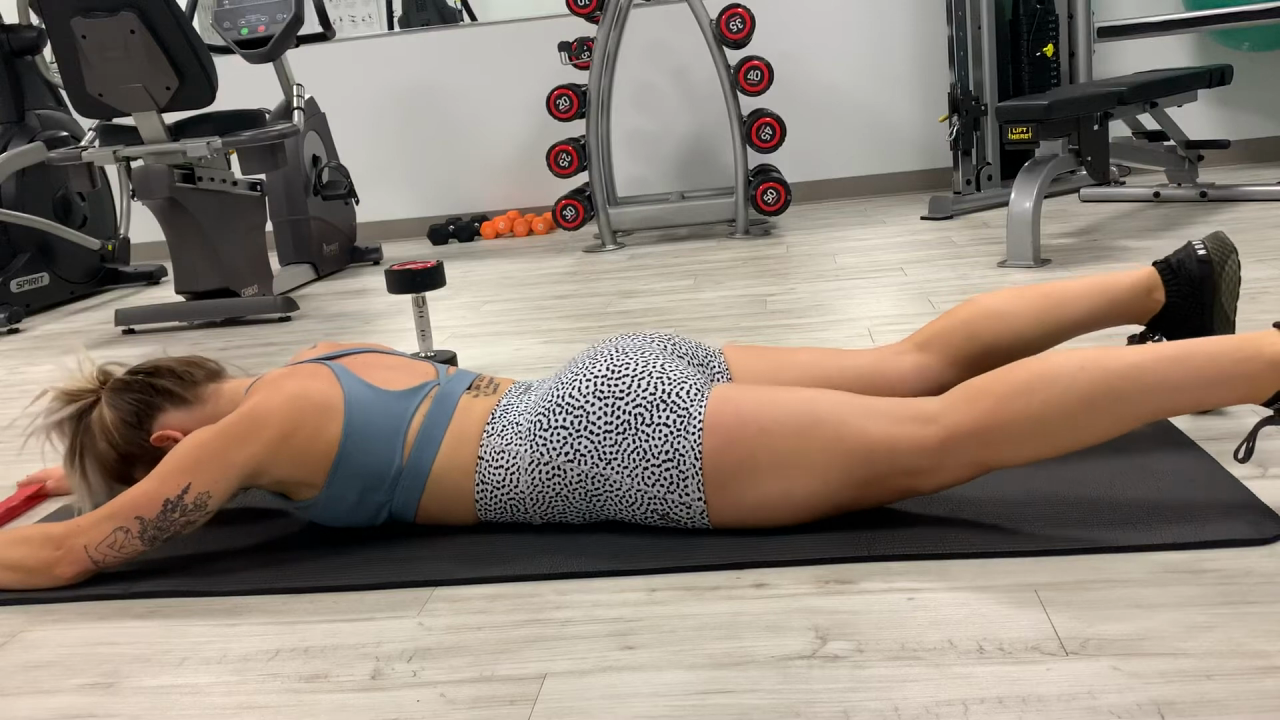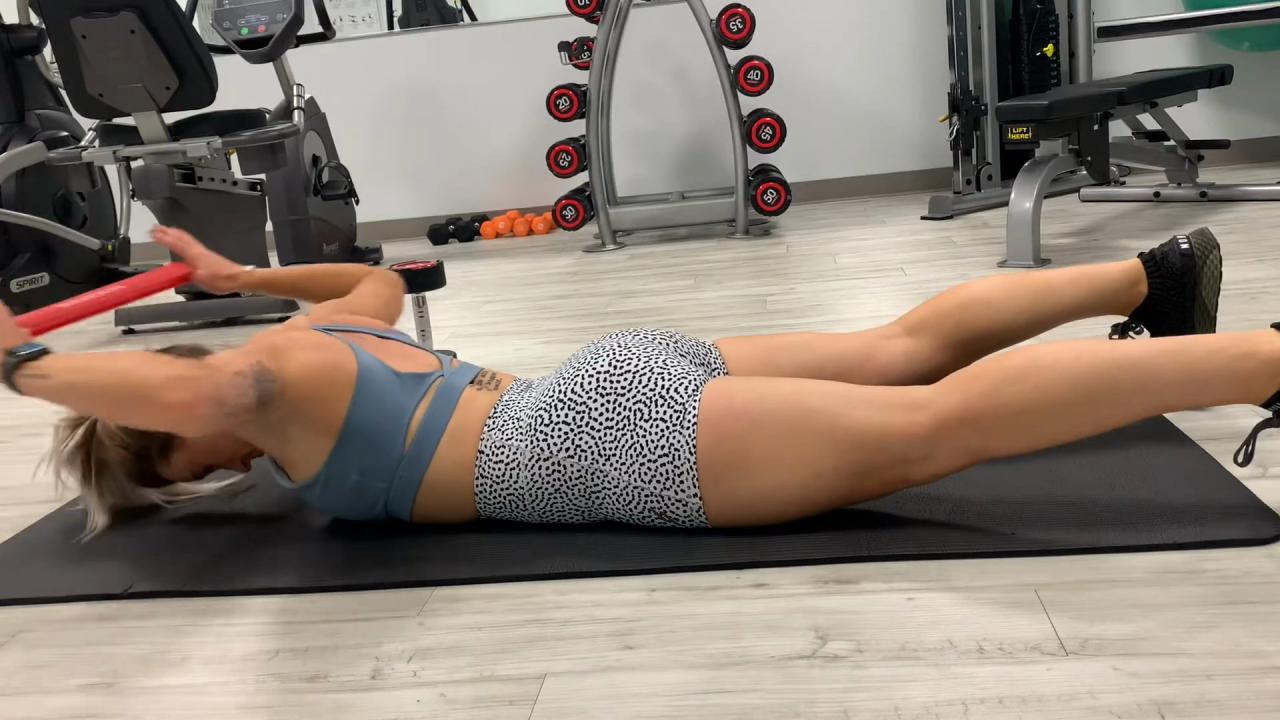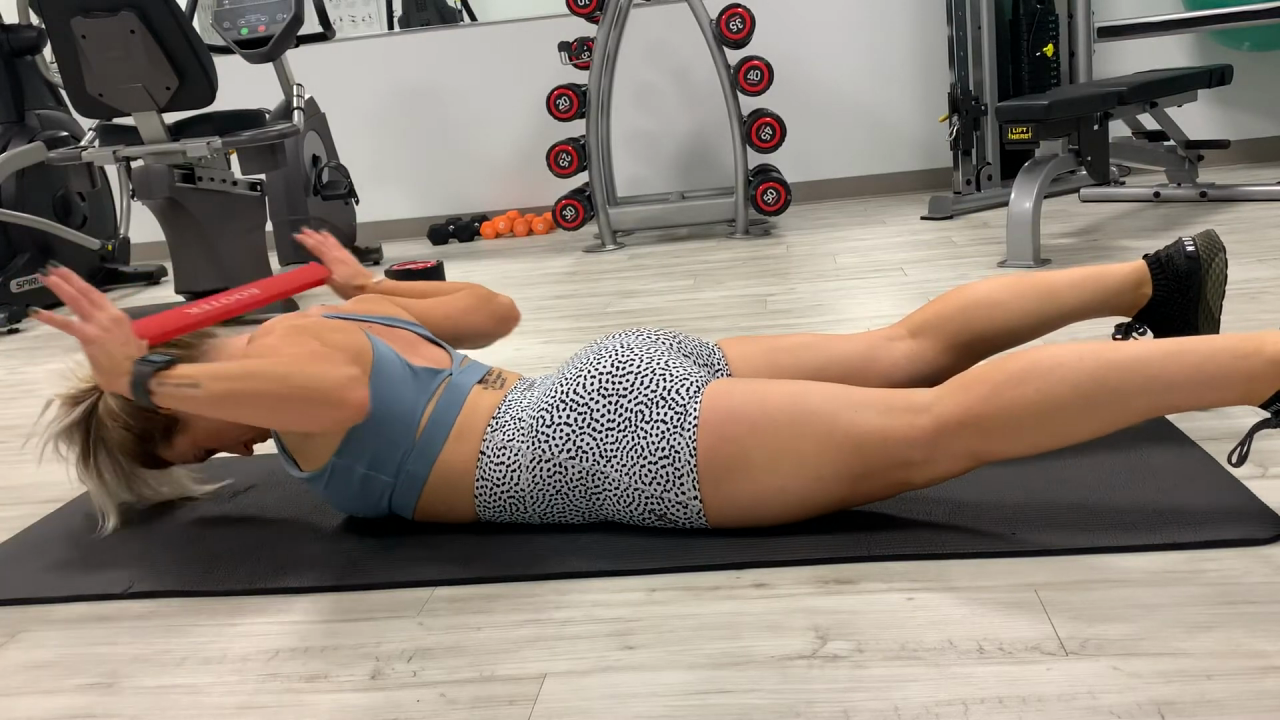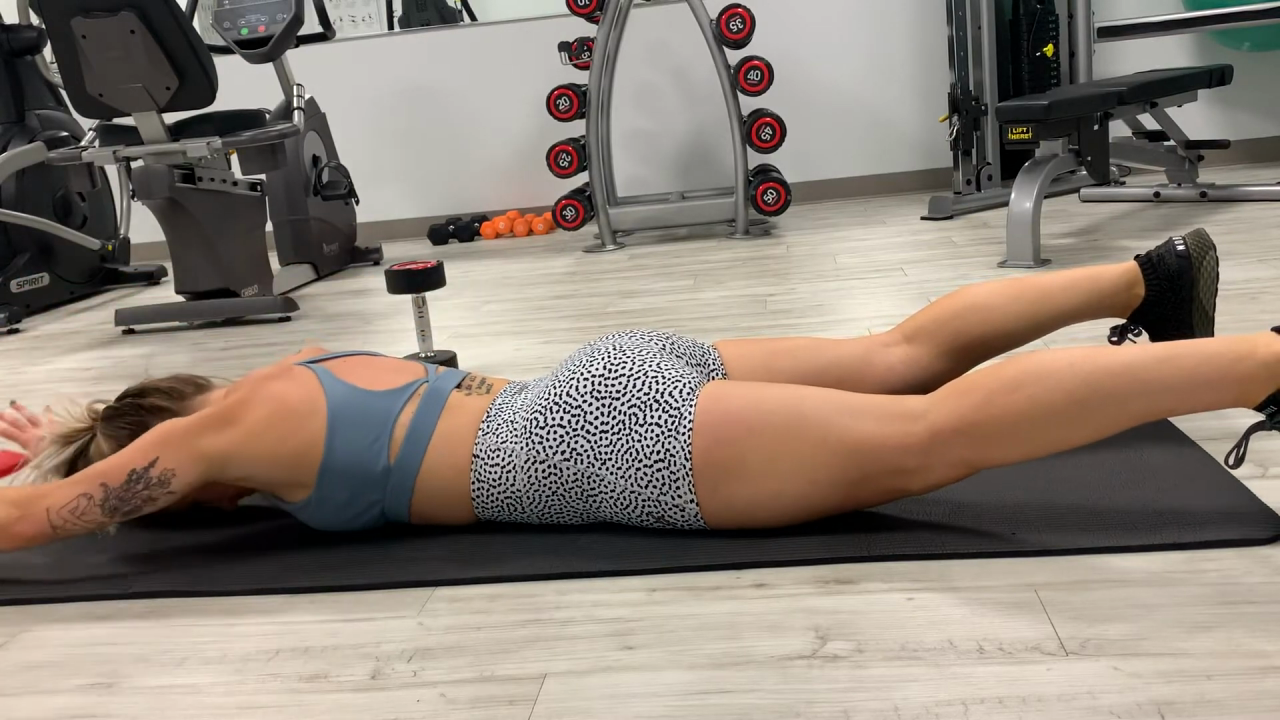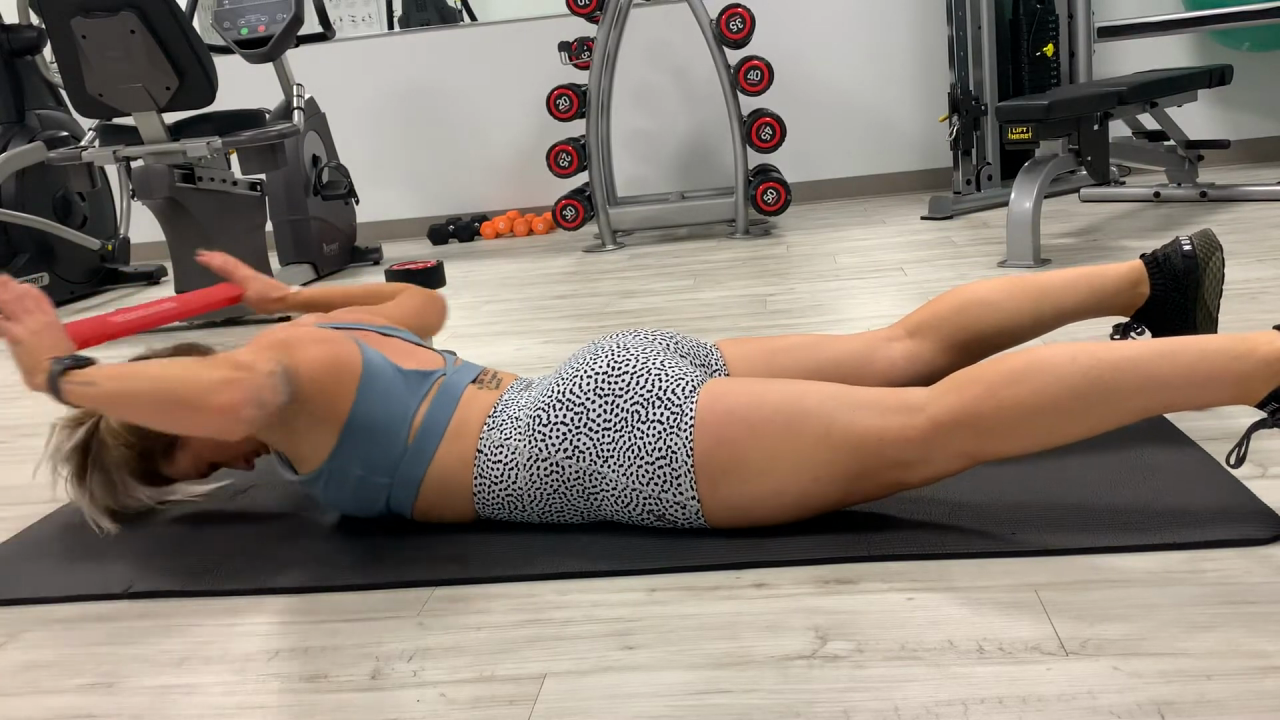
dt=1s
person 1, frame 1
left shoulder: (251, 432)
right shoulder: (315, 363)
right wrist: (103, 456)
left hip: (617, 449)
right hip: (626, 382)
left knee: (950, 435)
right knee: (921, 365)
right ankle: (1169, 285)
person 1, frame 2
left shoulder: (273, 373)
right shoulder: (324, 334)
left elbow: (155, 389)
right elbow: (380, 279)
right wrist: (241, 275)
left hip: (615, 443)
right hip: (625, 379)
left knee: (937, 427)
right knee: (906, 349)
right ankle: (1151, 276)
person 1, frame 3
left shoulder: (272, 354)
right shoulder: (328, 315)
left elbow: (347, 399)
right elbow: (495, 307)
left wrist: (145, 372)
left hip: (616, 447)
right hip: (624, 377)
left knee: (939, 431)
right knee: (904, 351)
right ankle: (1154, 280)
person 1, frame 4
left shoulder: (222, 434)
right shoulder: (289, 374)
left hip: (610, 445)
right hip: (618, 377)
left knee: (932, 438)
right knee: (900, 354)
right ankle: (1149, 278)
person 1, frame 5
left shoulder: (276, 366)
right shoulder: (332, 337)
left elbow: (210, 387)
right elbow: (423, 301)
right wrist: (281, 293)
left hip: (615, 445)
right hip: (626, 378)
left knee: (935, 430)
right knee: (905, 350)
right ankle: (1153, 278)
